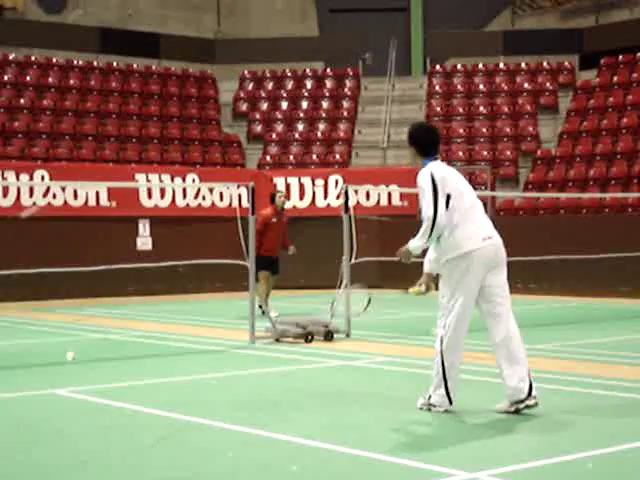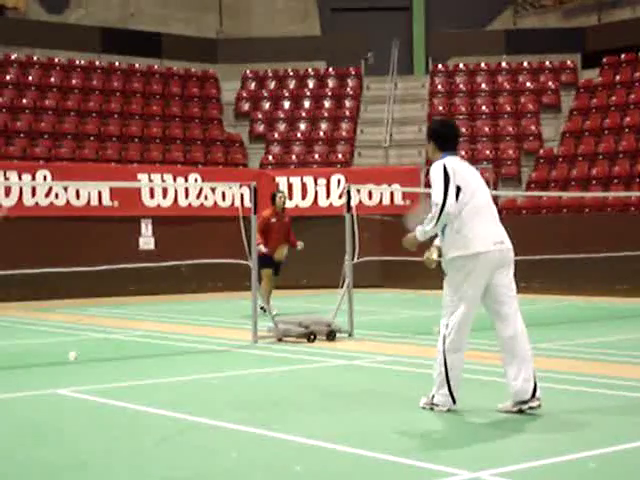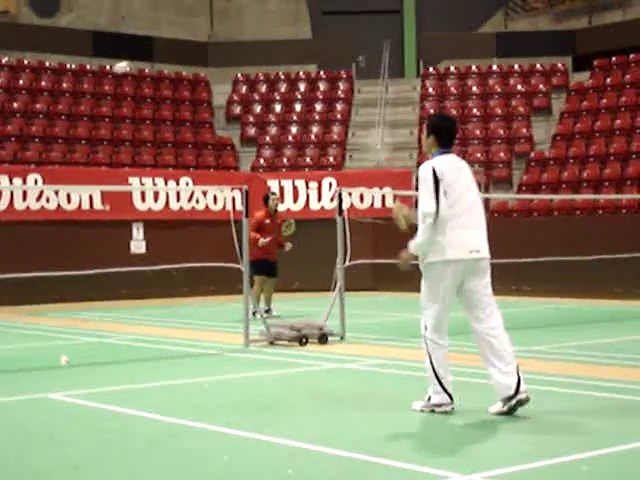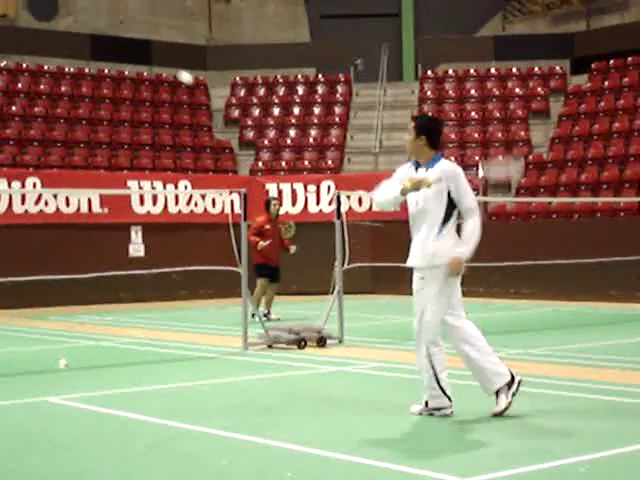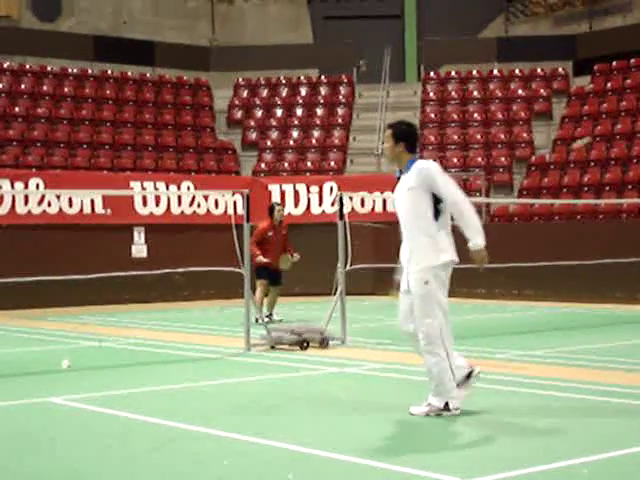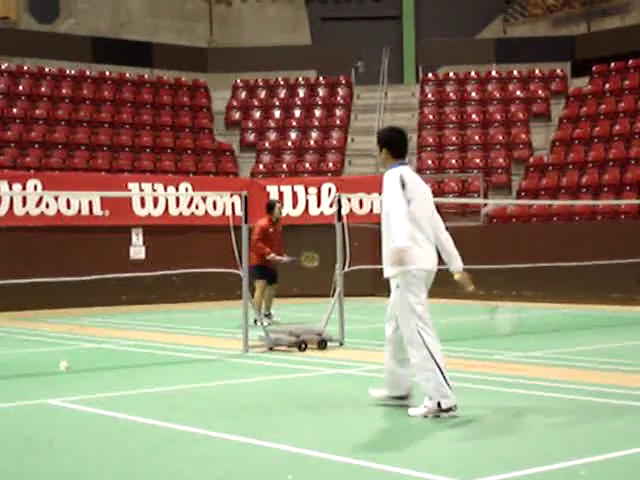
dt=0.3s
person 1, frame 1
left shoulder: (428, 174)
right shoulder: (447, 172)
left elbow: (437, 221)
left wrist: (413, 247)
right wrist: (431, 268)
left hip: (465, 254)
right hip: (491, 245)
left knee: (451, 326)
right knee: (502, 322)
left ankle: (440, 396)
right ankle: (522, 392)
person 1, frame 2
left shoulder: (441, 167)
right shoulder: (467, 168)
left elbow: (445, 209)
left wrist: (420, 234)
right wrist: (437, 247)
left hip: (470, 254)
right hip: (499, 248)
left knee: (454, 326)
right knee: (510, 322)
left ankle: (443, 396)
right ankle: (526, 393)
person 1, frame 3
left shoulder: (432, 168)
right shoulder: (461, 167)
left elbow: (434, 216)
left wrist: (413, 249)
right wrist: (412, 216)
left hip: (444, 258)
right hip: (475, 254)
left knee: (433, 328)
right knee: (487, 323)
left ankle: (440, 397)
right ankle: (511, 387)
person 1, frame 4
left shoulder: (449, 170)
right shoulder: (407, 172)
left elbow: (472, 215)
right elbow: (381, 199)
left wrist: (462, 254)
right wrist: (404, 188)
left hip: (440, 262)
right hip: (427, 261)
left knee: (426, 331)
right knee: (456, 324)
left ankle: (438, 400)
right ankle: (501, 379)
person 1, frame 5
left shoulder: (426, 169)
right shoulder: (402, 183)
left elbow: (460, 203)
left wrist: (477, 242)
right wrist: (402, 273)
left hip: (431, 263)
right hip: (415, 265)
left knee: (431, 330)
right knee: (411, 323)
left ankle: (446, 399)
right ankle: (458, 371)
person 1, frame 6
left shoulder: (394, 176)
right shoulder: (417, 182)
left elbow: (398, 214)
right elbow: (439, 228)
left wrist: (399, 245)
right wrist: (457, 267)
left hip: (409, 266)
right hip: (415, 265)
left knee: (416, 331)
right knee: (396, 327)
left ankle: (442, 400)
right ankle: (396, 388)
person 2, frame 1
left shoulder: (283, 216)
right shoulder: (265, 214)
right elbow: (256, 232)
left wrist: (288, 246)
right wrist: (254, 251)
left hip: (274, 254)
right hip: (262, 253)
left knee: (272, 279)
right knee: (264, 279)
left ankle: (262, 303)
right ankle: (266, 309)
person 2, frame 2
left shoulder: (286, 217)
right shoulder: (266, 215)
left elbow: (288, 234)
right elbow: (258, 231)
left wrist: (295, 243)
right wrist: (260, 244)
left hip: (278, 254)
right hip: (265, 253)
left knee: (272, 279)
right knee: (267, 277)
left ankle: (264, 304)
right ankle: (266, 306)
person 2, frame 3
left shoulder: (277, 218)
right shoulder: (259, 216)
right elbow: (251, 232)
left wrist: (284, 244)
right wrist: (258, 240)
left hip: (272, 256)
right hip: (259, 256)
left knee: (271, 281)
right knee: (259, 281)
left ankle: (267, 308)
right ankle: (255, 309)
person 2, frame 4
left shoulder: (279, 223)
right shoulder: (260, 221)
left elbow: (282, 239)
right elbow: (251, 236)
left wrist: (289, 246)
right wrist: (258, 242)
left hip: (275, 261)
right hip: (261, 260)
left knee: (273, 286)
right knee: (262, 285)
left ankle: (267, 312)
right ankle: (255, 312)
person 2, frame 5
left shoulder: (283, 227)
right shoulder: (263, 227)
left elbow: (285, 244)
right elbow: (253, 243)
left wrist: (292, 254)
right wrist: (258, 256)
left hip: (275, 264)
right hip: (262, 264)
left knee: (275, 289)
right knee: (262, 286)
left ankle: (269, 313)
right ankle: (259, 315)
person 2, frame 6
left shoulder: (278, 224)
right shoulder: (262, 224)
right elbow: (255, 241)
left wrist: (282, 255)
right wrist: (268, 253)
left hip: (271, 263)
right hip: (259, 261)
left knee: (272, 287)
right knee: (260, 287)
left ankle: (267, 313)
right ankle: (258, 317)
